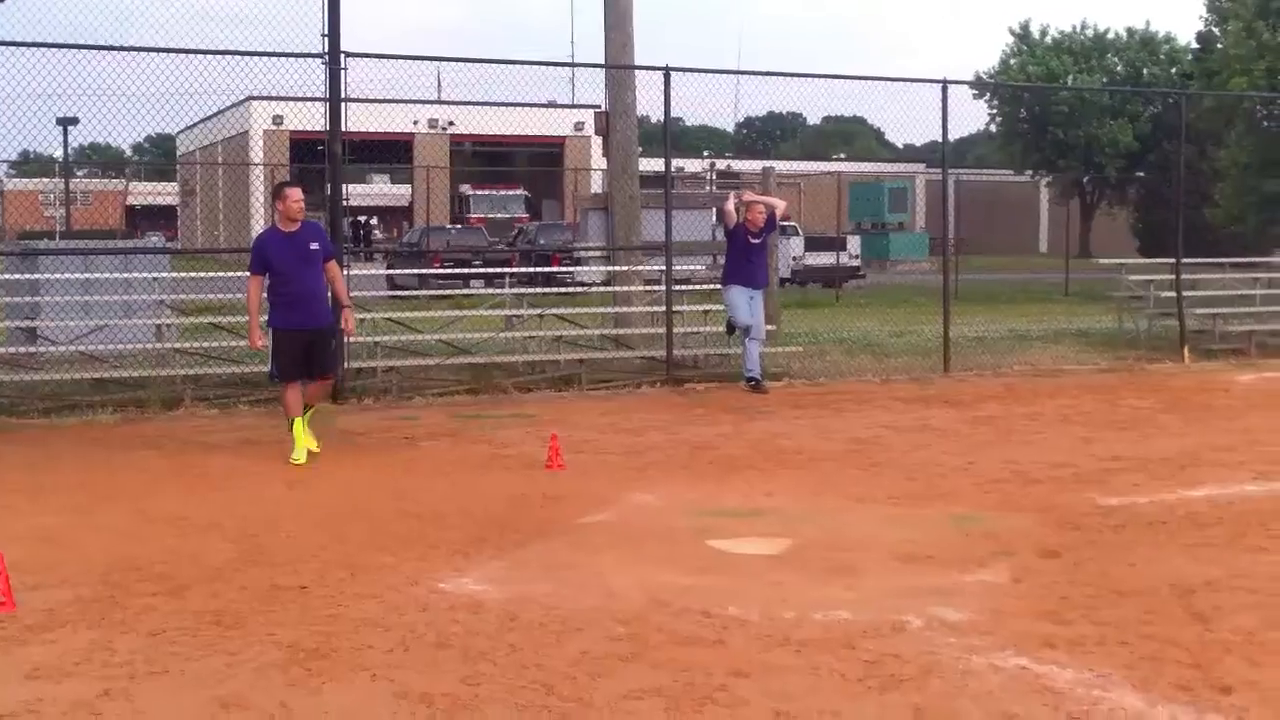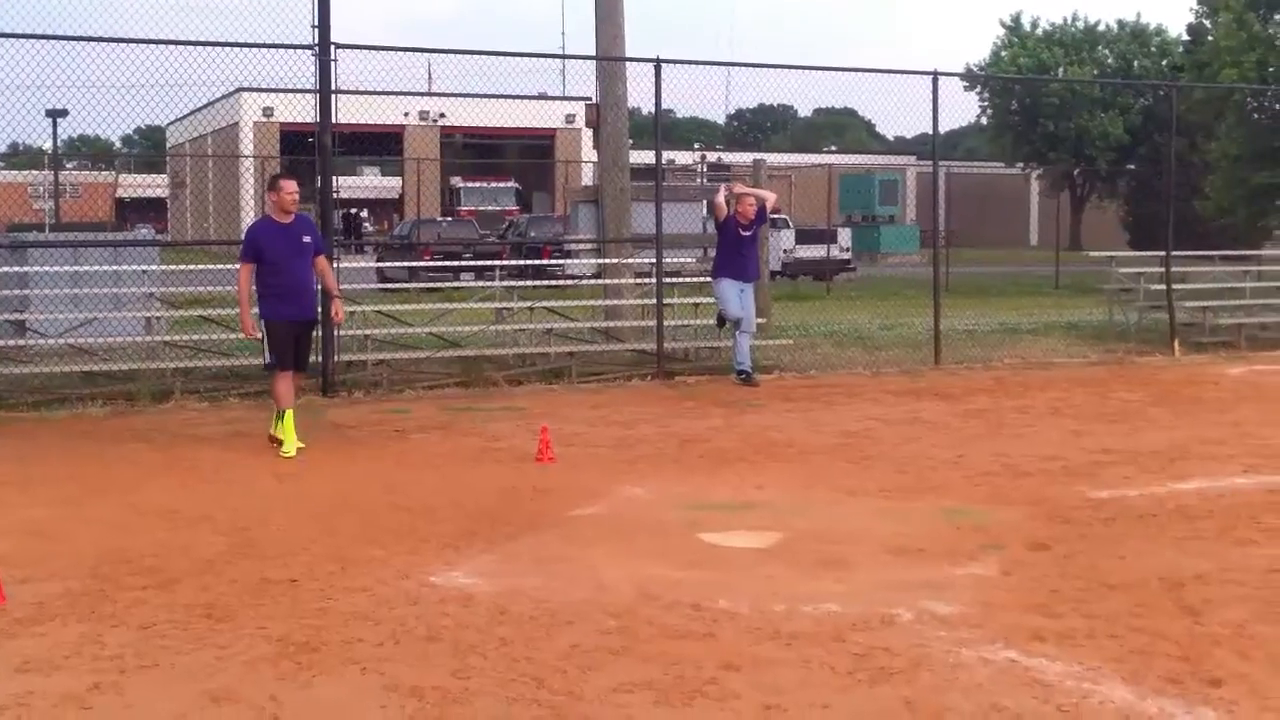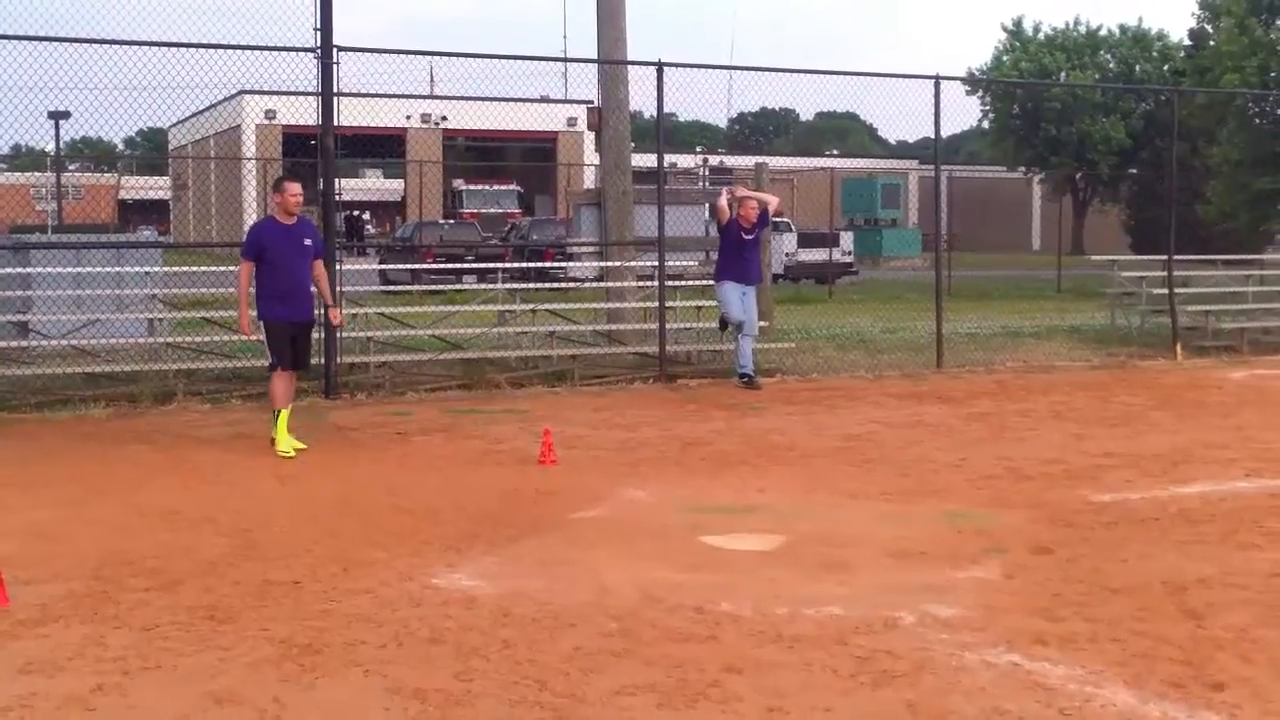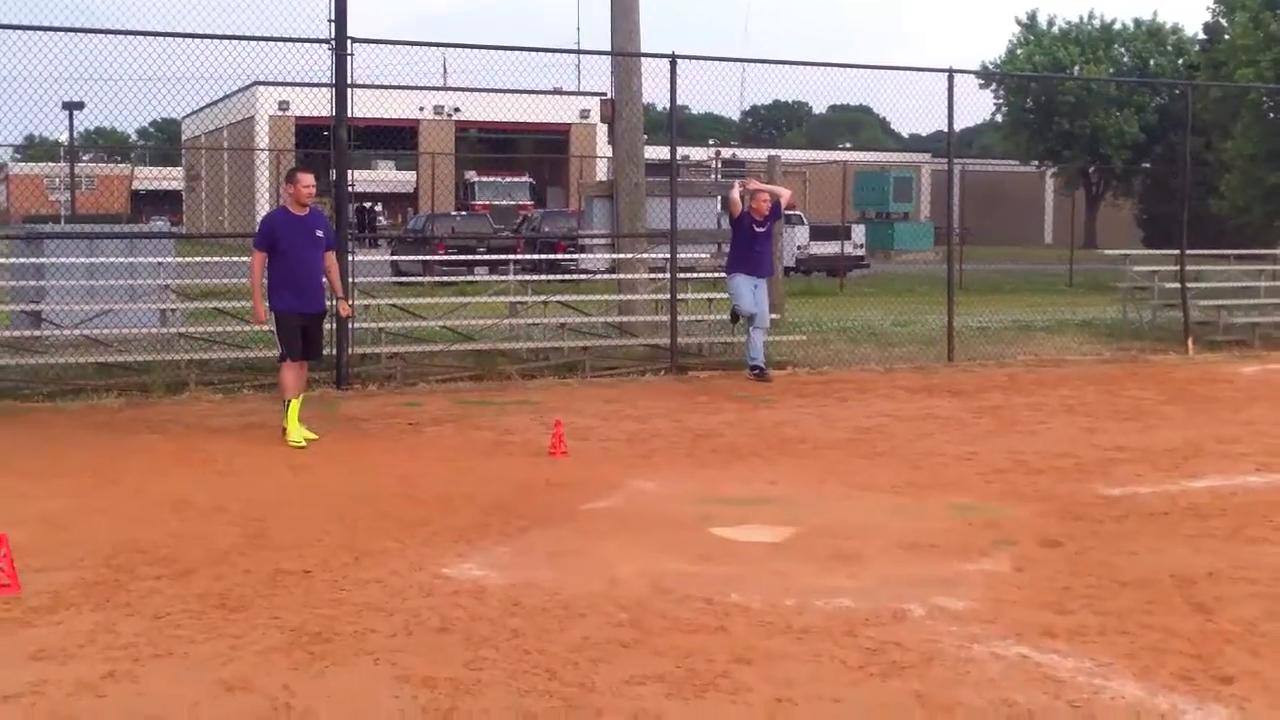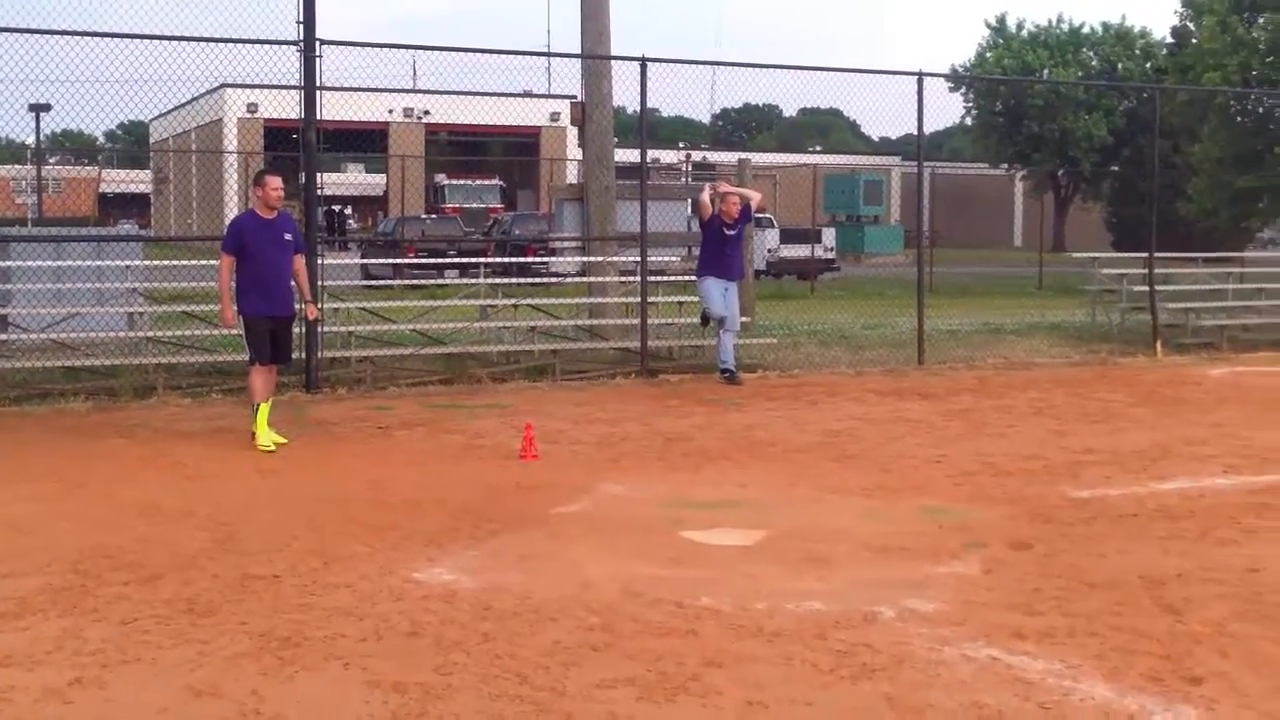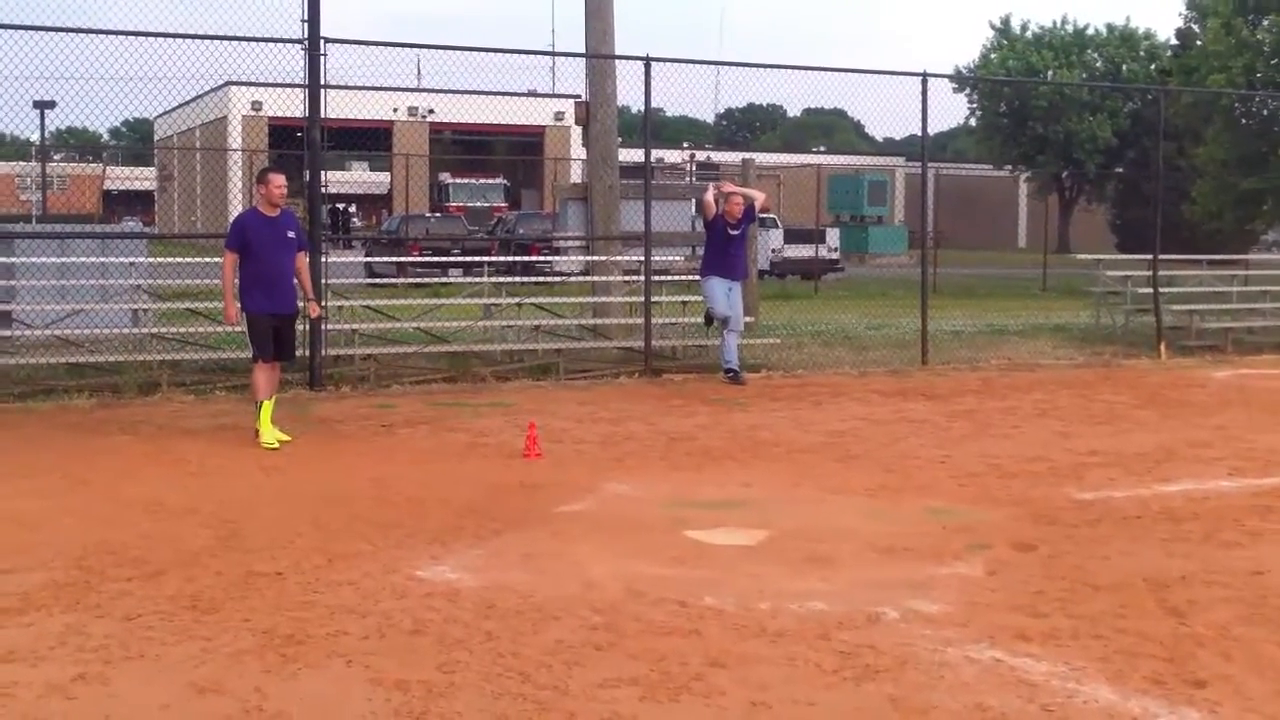
dt=0.4s
person 1, frame 1
left shoulder: (316, 232)
right shoulder: (265, 241)
left elbow: (332, 271)
right elbow: (255, 284)
left wrist: (346, 306)
right wrist: (253, 326)
left hip: (321, 323)
right hip: (285, 326)
left knee: (323, 379)
right knee: (290, 381)
left ankle: (302, 423)
right ankle: (299, 440)
person 1, frame 2
left shoulder: (307, 225)
right shoulder: (258, 230)
left elbow: (321, 264)
right elbow: (245, 273)
left wrist: (335, 296)
right wrist: (245, 314)
left hip: (306, 314)
right hip: (275, 315)
left knee: (296, 372)
right knee: (283, 371)
left ankle: (277, 427)
right ankle: (289, 433)
person 1, frame 3
left shoulder: (309, 229)
right shoulder: (261, 230)
left elbow: (318, 270)
right elbow: (246, 271)
left wrist: (330, 305)
right wrist: (243, 311)
left hip: (304, 315)
right hip: (274, 316)
left knee: (292, 371)
right knee: (281, 370)
left ankle: (280, 430)
right ankle: (281, 434)
person 1, frame 4
left shoulder: (321, 220)
right shoulder: (273, 221)
left elbow: (330, 261)
right elbow: (258, 261)
left wrist: (340, 297)
right wrist: (258, 301)
left hip: (315, 306)
right hip: (286, 306)
left knee: (304, 361)
right knee: (290, 360)
left ankle: (294, 419)
right ankle: (291, 424)
person 1, frame 5
left shoulder: (289, 223)
right shoulder: (241, 224)
left elbow: (298, 264)
right elbow: (226, 265)
left wrist: (308, 300)
right wrist: (226, 305)
left hip: (284, 309)
right hip: (254, 310)
left knee: (273, 366)
right knee: (259, 364)
left ankle: (263, 424)
right ankle: (259, 428)
person 1, frame 6
left shoulder: (291, 221)
right shoulder: (245, 221)
left elbow: (300, 262)
right elbow: (229, 263)
left wrist: (310, 298)
right wrist: (229, 302)
left hip: (287, 307)
right hip: (257, 307)
left knee: (276, 363)
right knee: (262, 361)
left ankle: (267, 421)
right ankle: (263, 425)
person 2, frame 1
left shoulder: (764, 229)
right shoulder: (737, 230)
left elbow: (781, 205)
right elbow: (728, 209)
left wrist: (754, 197)
right wrist: (732, 199)
left hip: (757, 289)
right hip: (735, 286)
left knee: (756, 334)
right knee: (744, 321)
left ankle: (752, 377)
right ankle: (733, 321)
person 2, frame 2
left shoulder: (755, 222)
right shoulder: (728, 222)
left elbow: (772, 197)
right elbow: (718, 202)
left wrist: (745, 190)
right wrist: (722, 191)
left hip: (747, 282)
right hip: (725, 279)
left knee: (746, 327)
right knee: (735, 314)
left ankle: (743, 370)
right ankle: (724, 314)
person 2, frame 3
left shoulder: (757, 225)
right shoulder: (730, 226)
left elbow: (774, 201)
right elbow: (721, 206)
left wrist: (747, 193)
right wrist: (725, 194)
left hip: (749, 285)
right hip: (727, 282)
left knee: (749, 330)
right knee: (737, 317)
left ankle: (745, 373)
right ankle: (726, 317)
person 2, frame 4
left shoulder: (770, 217)
right shoulder: (742, 218)
left elbow: (787, 194)
right elbow: (733, 198)
left wrist: (760, 186)
right wrist: (737, 187)
left hip: (761, 277)
right hip: (739, 274)
left knee: (760, 323)
right knee: (748, 309)
left ankle: (756, 366)
right ankle: (737, 310)
person 2, frame 5
left shoulder: (740, 220)
right shoulder: (712, 221)
left elbow: (757, 197)
right elbow: (703, 201)
left wrist: (730, 189)
right wrist: (707, 190)
left hip: (731, 281)
right hip: (709, 278)
left knee: (730, 326)
right knee: (718, 312)
left ankle: (727, 369)
right ankle: (708, 313)
person 2, frame 6
left shoulder: (744, 219)
right shoulder: (716, 221)
left elbow: (761, 197)
right elbow: (707, 200)
left wrist: (735, 189)
right wrist: (711, 189)
left hip: (735, 280)
right hip: (713, 277)
left knee: (734, 326)
right knee: (722, 312)
left ankle: (730, 369)
right ankle: (711, 313)
